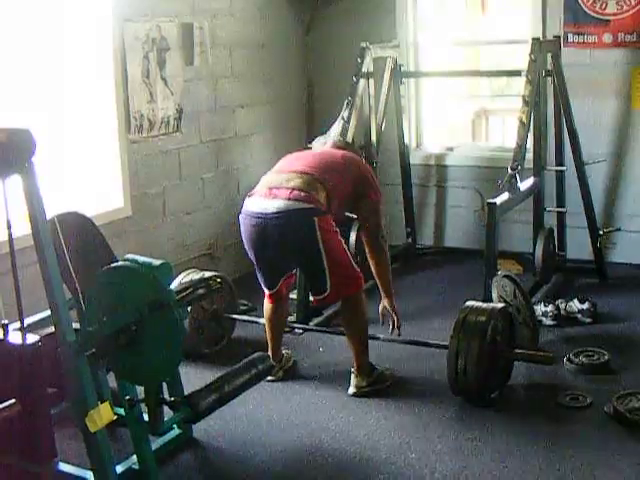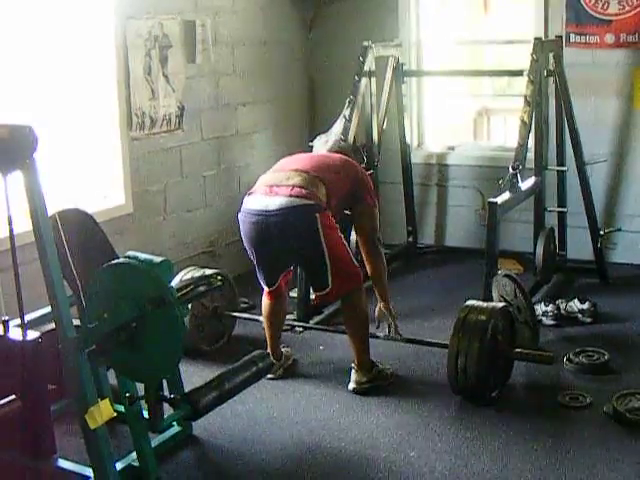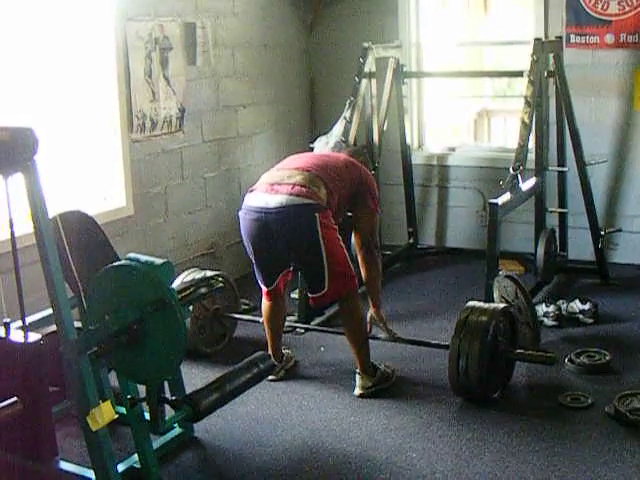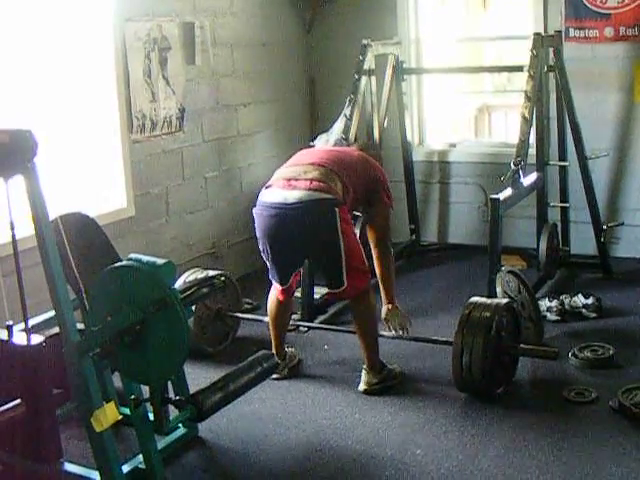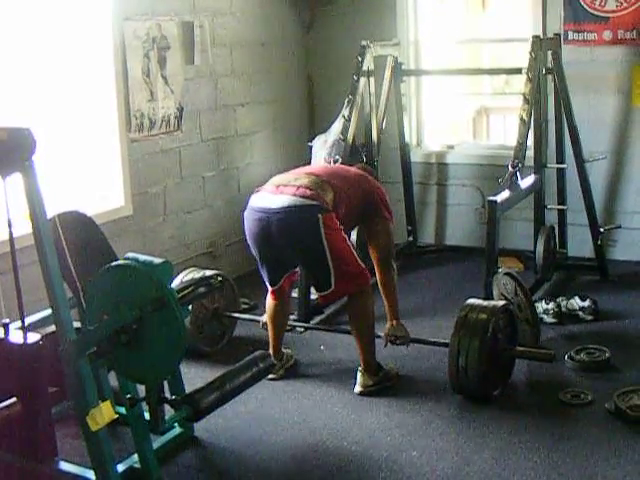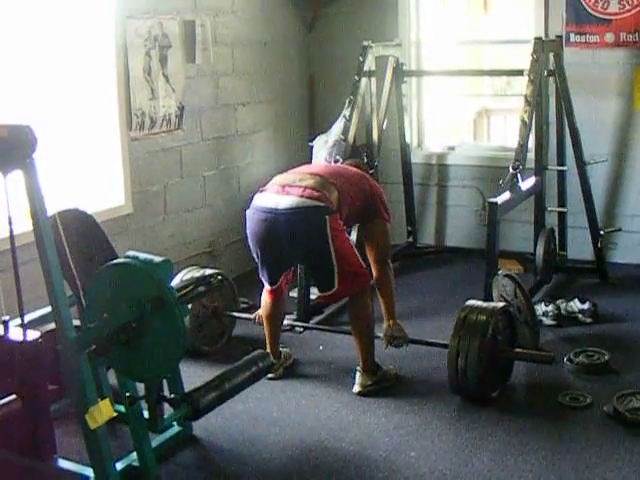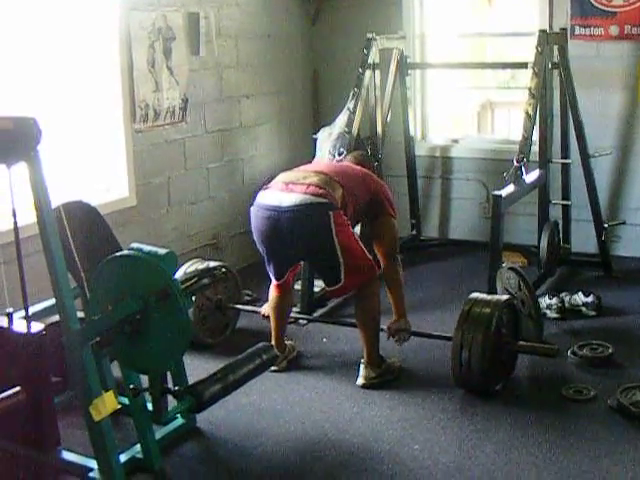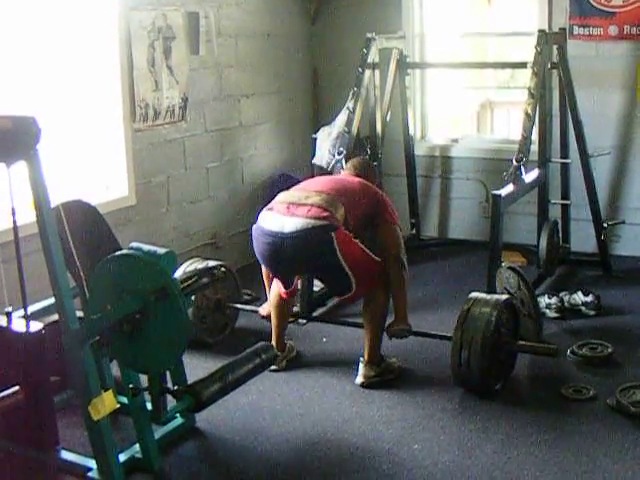
dt=0.4s
person 1, frame 1
left shoulder: (294, 157)
right shoulder: (359, 167)
right elbow: (374, 239)
right wrist: (388, 298)
left hip: (251, 213)
right hip: (299, 215)
left knee: (275, 289)
right knee: (350, 290)
left ankle: (276, 362)
right ankle: (363, 375)
person 1, frame 2
left shoulder: (291, 161)
right shoulder: (356, 173)
right elbow: (370, 243)
right wrist: (384, 301)
left hip: (250, 212)
right hip: (300, 213)
left knee: (273, 286)
right knee: (350, 287)
left ankle: (275, 360)
right ankle: (363, 371)
person 1, frame 3
left shoulder: (296, 160)
right shoulder: (362, 175)
right elbow: (368, 247)
right wrist: (376, 308)
left hip: (251, 209)
right hip: (301, 211)
left knee: (271, 287)
right knee: (345, 292)
left ankle: (276, 361)
right ankle: (367, 375)
person 1, frame 4
left shoulder: (307, 154)
right shoulder: (373, 170)
right elbow: (381, 244)
right wrist: (390, 303)
left hip: (267, 205)
right hip: (318, 207)
left knee: (281, 285)
right knee: (359, 288)
left ankle: (279, 360)
right ankle: (374, 372)
person 1, frame 5
left shoulder: (310, 172)
right shoulder: (372, 189)
right elbow: (384, 262)
left wrist: (273, 310)
right wrist: (394, 320)
left hip: (256, 210)
right hip: (304, 214)
left knee: (278, 286)
right knee: (357, 288)
left ankle: (275, 359)
right ankle: (369, 373)
person 1, frame 6
left shoulder: (305, 171)
right shoulder: (369, 188)
right elbow: (381, 261)
left wrist: (266, 308)
right wrist: (391, 321)
left hip: (259, 210)
right hip: (309, 214)
left knee: (273, 284)
right knee: (358, 288)
left ankle: (273, 359)
right ankle: (368, 374)
person 1, frame 7
left shoulder: (312, 169)
right shoulder: (374, 185)
right elbow: (389, 257)
left wrist: (272, 301)
right wrist: (400, 317)
left hip: (263, 208)
right hip: (312, 211)
left knee: (281, 278)
right knee: (365, 280)
left ankle: (277, 351)
right ankle: (372, 366)
person 1, frame 8
left shoulder: (312, 183)
right shoulder: (374, 196)
right elbow: (396, 260)
left wrist: (271, 300)
right wrist: (401, 318)
left hip: (264, 230)
right hip: (313, 233)
left knee: (284, 277)
right knee: (378, 280)
left ankle: (277, 350)
right ankle: (371, 366)
